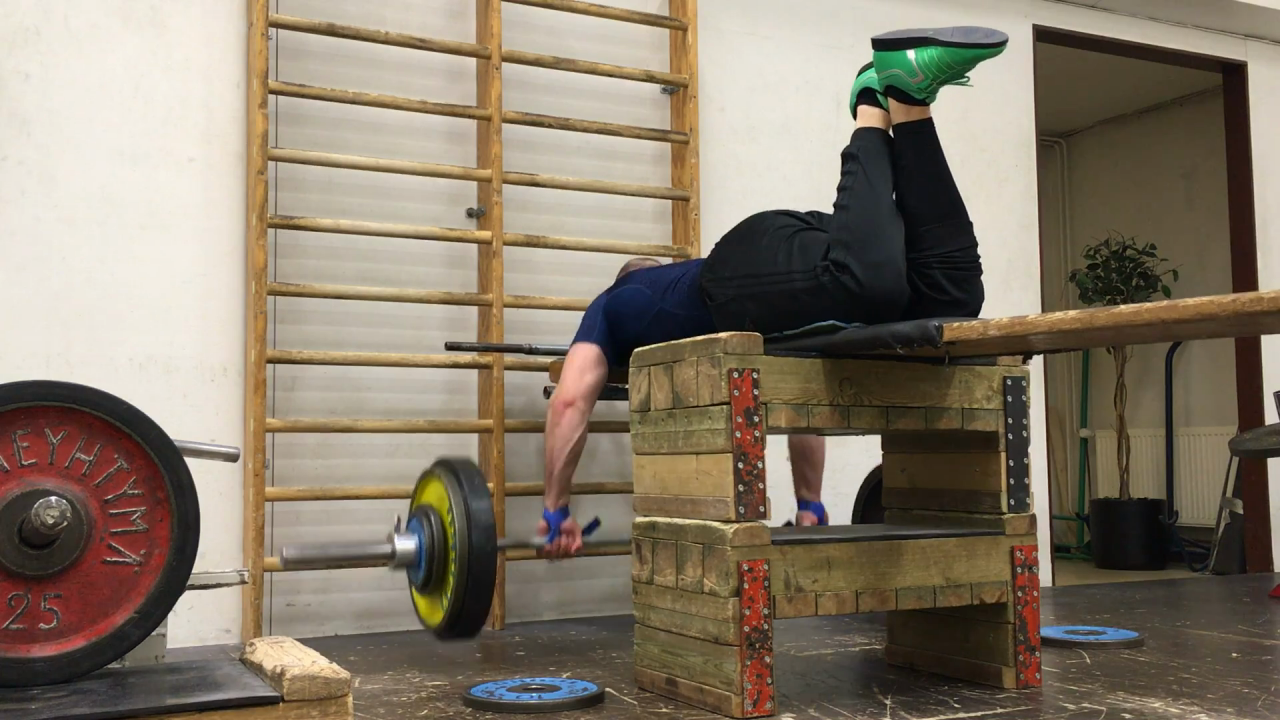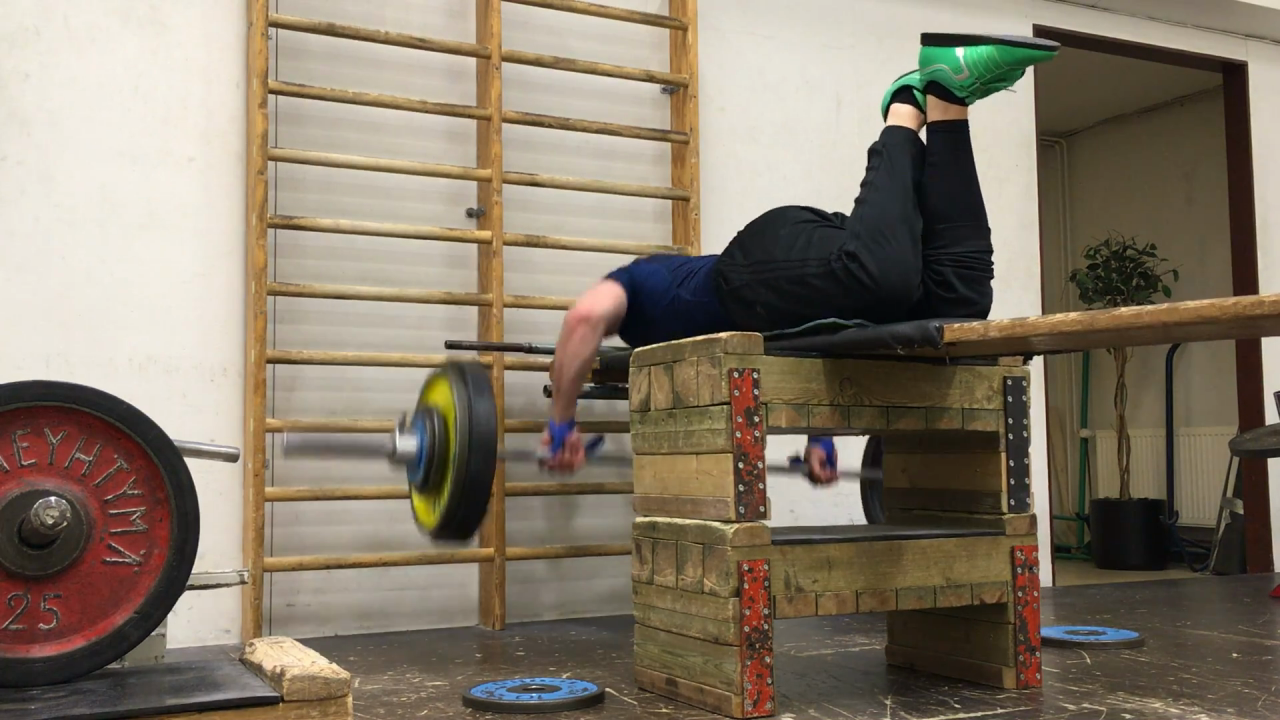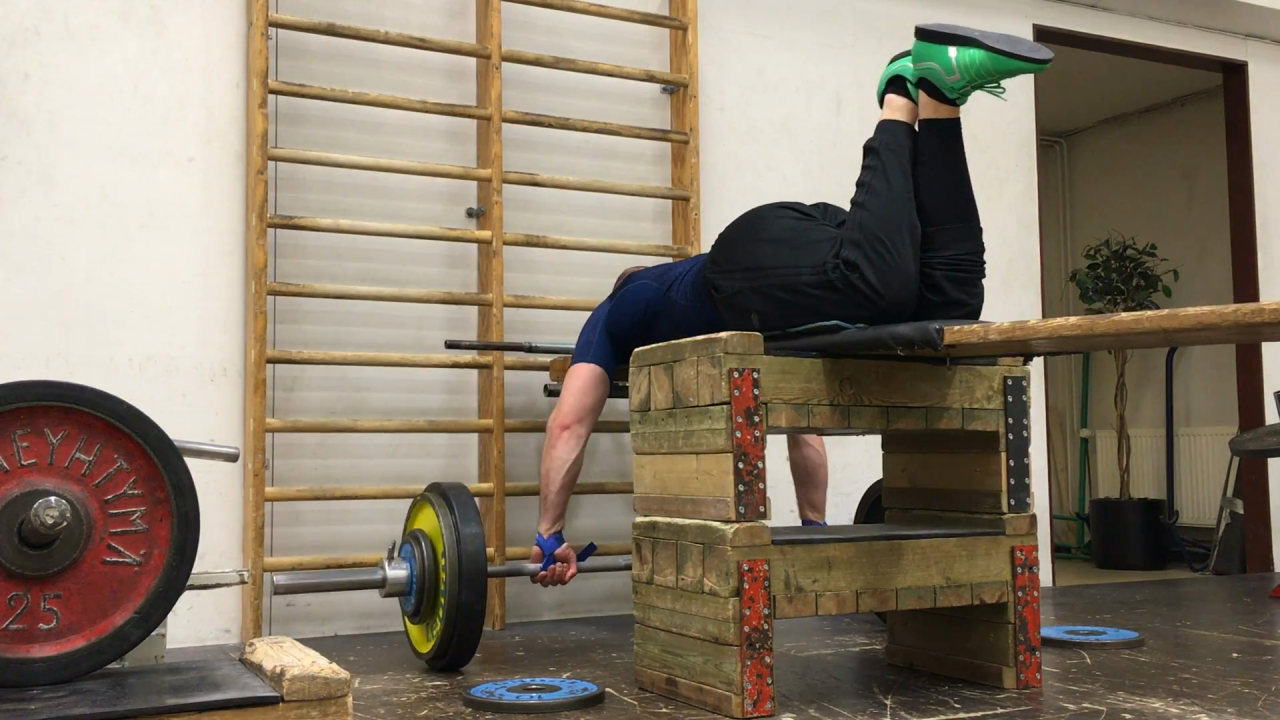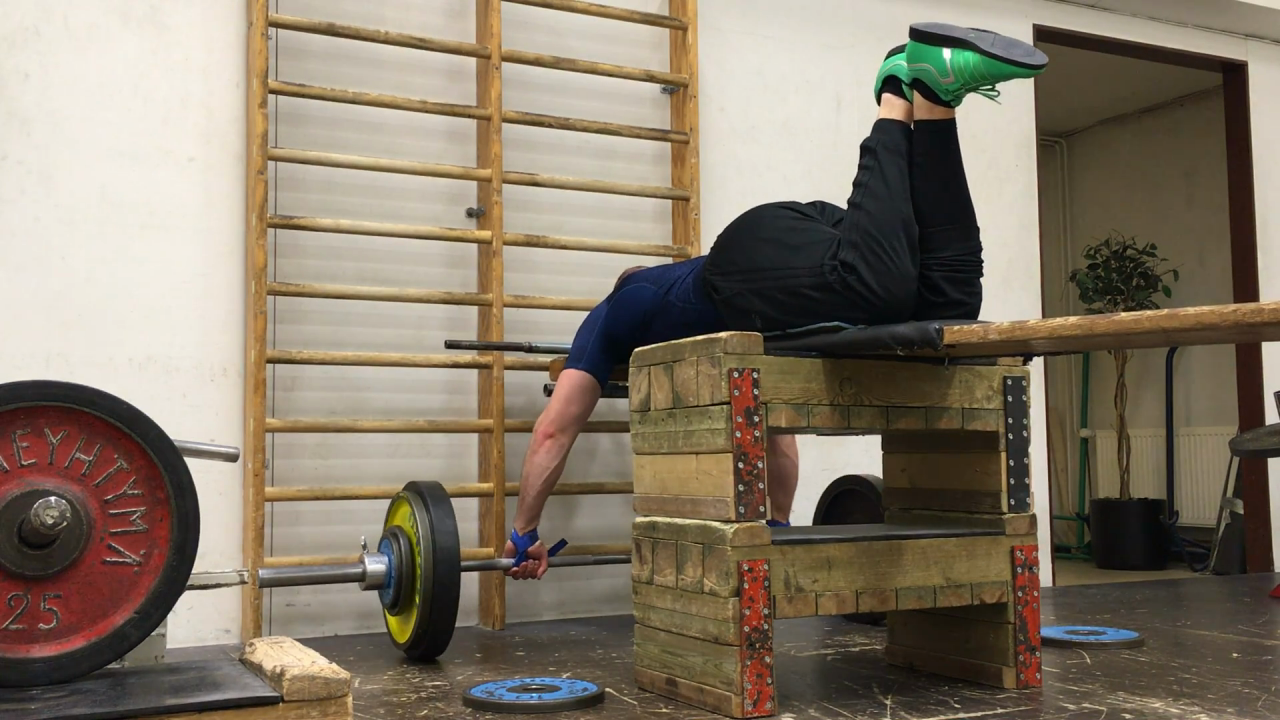
dt=0.7s
person 1, frame 1
left shoulder: (616, 303)
left elbow: (571, 399)
left wrist: (556, 514)
right wrist: (809, 502)
left hip: (752, 274)
left knee: (870, 283)
right knee: (951, 291)
left ankle: (873, 111)
person 1, frame 2
left shoulder: (635, 283)
left elbow: (585, 316)
left wrist: (562, 424)
right wrist: (820, 433)
left hip: (768, 266)
right knee: (960, 297)
left ankle: (905, 110)
right ankle: (943, 97)
person 1, frame 3
left shoulder: (615, 317)
left elbow: (569, 423)
right elbow: (802, 427)
left wrist: (550, 535)
right wrist: (815, 527)
left hip: (759, 263)
left knee: (879, 286)
right knee: (950, 303)
left ankle: (901, 101)
right ankle: (932, 93)
person 1, frame 4
left shoulder: (613, 317)
left elbow: (554, 430)
right elbow: (777, 430)
left wrist: (525, 535)
right wrist: (779, 527)
left hip: (757, 262)
right hip: (804, 242)
left knee: (879, 287)
right knee: (950, 304)
left ankle: (898, 102)
right ankle: (928, 93)
